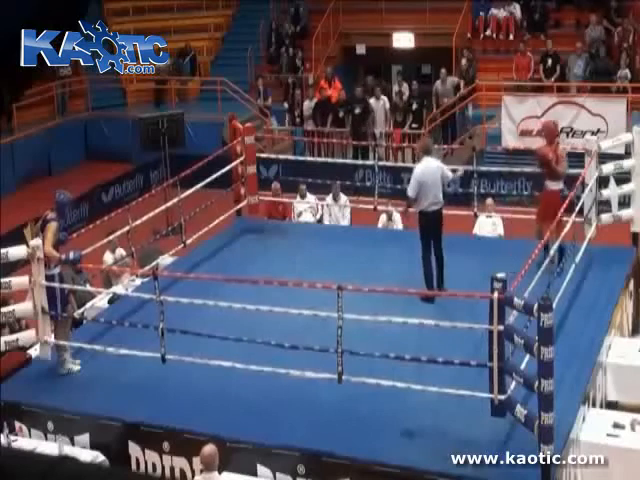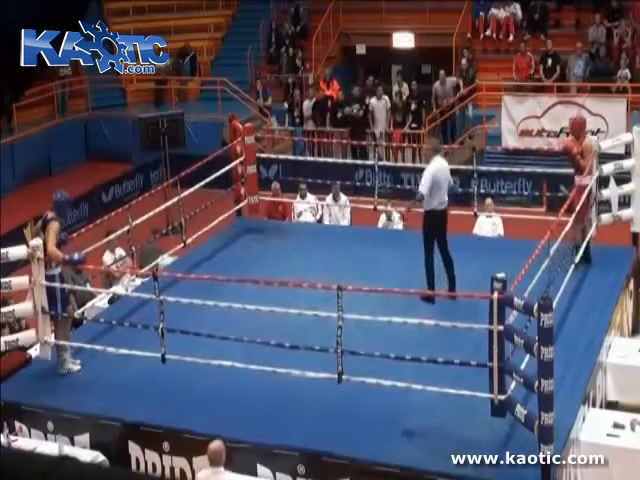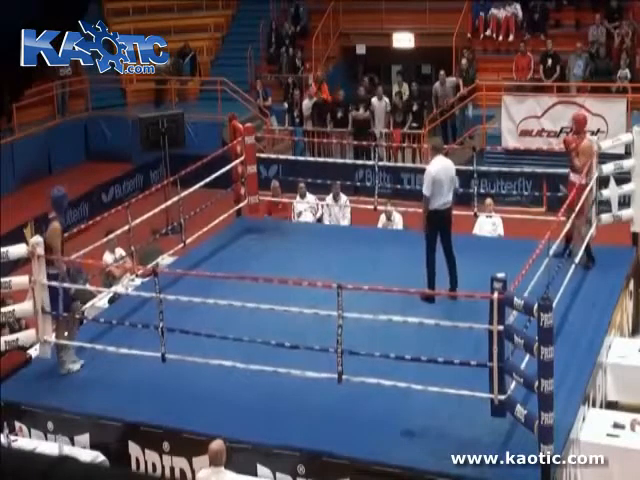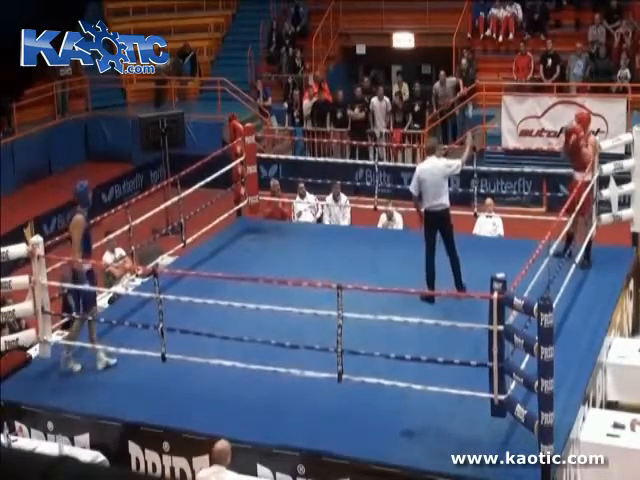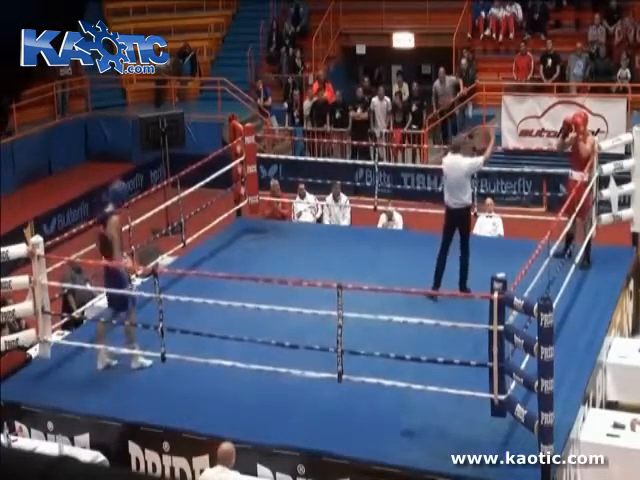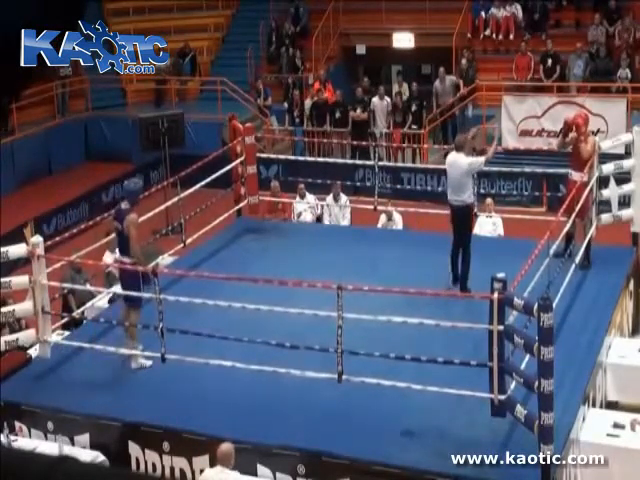
dt=0.7s
person 1, frame 1
left shoulder: (49, 216)
right shoulder: (53, 223)
left elbow: (38, 229)
right elbow: (47, 250)
right wrist: (66, 258)
left hip: (53, 272)
right hip: (51, 274)
left knee: (68, 311)
right knee: (60, 318)
left ankle: (66, 356)
right ankle: (63, 362)
person 1, frame 2
left shoulder: (49, 217)
right shoulder: (54, 224)
left elbow: (37, 231)
right elbow: (51, 250)
right wrist: (69, 259)
left hip: (53, 272)
right hip: (52, 274)
left knee: (68, 312)
right knee: (60, 318)
left ankle: (66, 356)
right ankle: (63, 363)
person 1, frame 3
left shoulder: (56, 220)
right shoulder: (55, 225)
right elbow: (58, 257)
right wrist: (67, 282)
left hip: (59, 273)
right hip: (56, 275)
left knee: (74, 310)
right knee: (62, 319)
left ankle: (70, 355)
right ankle: (64, 363)
person 1, frame 4
left shoulder: (84, 216)
right shoulder: (78, 219)
right elbow: (76, 252)
right wrist: (82, 278)
left hip: (87, 269)
right hip: (82, 272)
left knee: (91, 314)
right knee: (82, 317)
left ankle: (99, 357)
right ankle: (67, 355)
person 1, frame 5
left shoulder: (104, 215)
right shoulder: (114, 219)
right elbow: (117, 251)
right wrist: (125, 276)
left hip: (109, 269)
right hip: (117, 270)
left knee: (111, 313)
right knee: (129, 313)
left ankle: (102, 357)
right ankle: (135, 357)
person 1, frame 6
left shoulder: (118, 210)
right shoulder: (131, 217)
right elbow: (135, 248)
right wrist: (144, 268)
left hip: (122, 262)
right hip: (131, 264)
left knee: (128, 306)
right knee: (135, 309)
left ankle: (130, 344)
right ankle: (135, 357)
person 2, frame 1
left shoulder: (419, 169)
right shoulder: (438, 165)
left elbow: (412, 196)
right elbow: (451, 178)
left wrist: (406, 210)
right wrist: (459, 173)
left hip: (425, 214)
right hip: (438, 211)
left knee: (426, 252)
right knee: (438, 249)
left ankle: (430, 291)
right ankle: (440, 285)
person 2, frame 2
left shoulder: (431, 168)
right shoulder: (445, 164)
left elbow: (422, 195)
left wrist: (408, 207)
left hip: (432, 213)
right hip: (443, 211)
left knee: (429, 253)
right knee: (444, 249)
left ankle: (430, 292)
right ankle: (452, 288)
person 2, frame 3
left shoulder: (431, 168)
right shoulder: (450, 164)
left elbow: (427, 197)
left wrist: (424, 218)
left hip: (434, 213)
right hip: (447, 211)
left knee: (431, 252)
right knee: (448, 250)
left ankle: (431, 292)
right ankle: (453, 288)
person 2, frame 4
left shoulder: (420, 169)
right shoulder: (444, 164)
left elbow: (415, 196)
right elbow: (463, 161)
left wrist: (420, 212)
right wrist: (469, 143)
left hip: (429, 214)
right hip: (444, 212)
left knee: (430, 253)
right knee: (451, 251)
left ankle: (430, 292)
right ankle: (459, 286)
person 2, frame 5
left shoulder: (446, 161)
right shoulder: (467, 163)
left elbow: (451, 153)
right elbow: (485, 157)
left wrist: (462, 140)
right wrist: (492, 139)
left hip: (450, 210)
right hip: (464, 210)
left knee: (443, 250)
right knee: (464, 250)
left ankle: (435, 288)
right ankle: (463, 287)
person 2, frame 6
left shoulder: (450, 157)
right shoulder: (468, 162)
left elbow: (461, 148)
right elbow: (488, 157)
left wrist: (469, 136)
right wrist: (495, 139)
left hip: (453, 206)
right hip: (465, 208)
left knee: (456, 243)
right knee: (465, 247)
left ankle: (455, 278)
right ankle: (463, 286)
person 3, frame 1
left shoulder: (559, 150)
right shoulder: (543, 149)
left elbow: (562, 173)
left wrist: (551, 162)
right wrist: (541, 161)
left hip: (556, 190)
right hip: (545, 189)
left knee: (556, 227)
right knee: (540, 225)
left ankle: (560, 261)
right ankle: (546, 253)
person 3, frame 2
left shoulder: (587, 144)
right shoulder: (576, 142)
left elbow: (587, 167)
left wrist: (575, 156)
right wrist: (572, 154)
left hip: (584, 185)
right hip: (579, 183)
left knee: (579, 221)
right knee: (582, 220)
left ankle: (582, 255)
right ankle: (585, 255)
person 3, frame 3
left shoulder: (585, 144)
right shoulder: (576, 139)
left elbow: (580, 167)
left wrist: (572, 152)
right wrist: (570, 149)
left hip: (580, 184)
right hip: (573, 181)
left knee: (579, 220)
right knee: (570, 217)
left ankle: (590, 257)
right ankle: (567, 249)
person 3, frame 4
left shoulder: (591, 139)
right shoulder: (575, 138)
left elbow: (588, 158)
right elbow: (564, 154)
left wrist: (581, 140)
right wrist: (567, 139)
left hip: (586, 181)
right hip: (575, 179)
left knee: (585, 219)
right knee: (572, 216)
left ankle: (587, 257)
right ankle: (567, 249)
person 3, frame 5
left shoulder: (590, 139)
right shoulder: (573, 137)
left elbow: (585, 153)
right elbow: (559, 148)
left wrist: (580, 136)
right wrist: (564, 133)
left hip: (584, 181)
right hip: (573, 179)
left knee: (584, 219)
right knee: (570, 215)
left ankle: (587, 257)
right ankle: (567, 249)
person 3, frame 6
left shoulder: (591, 140)
right shoulder: (574, 137)
left elbow: (585, 155)
right elbow: (560, 146)
left wrist: (581, 136)
right wrist: (565, 132)
left hip: (584, 181)
right hip: (573, 178)
left knee: (584, 219)
right knee: (570, 215)
left ankle: (587, 257)
right ankle: (567, 249)
